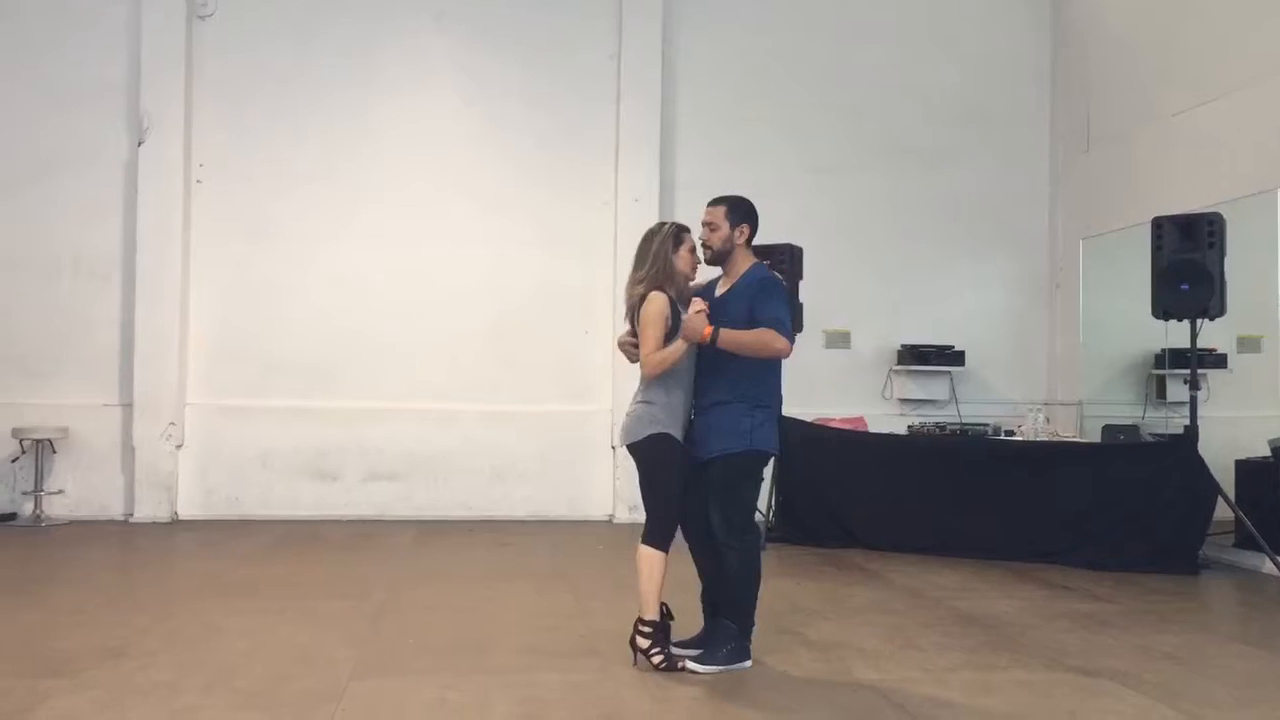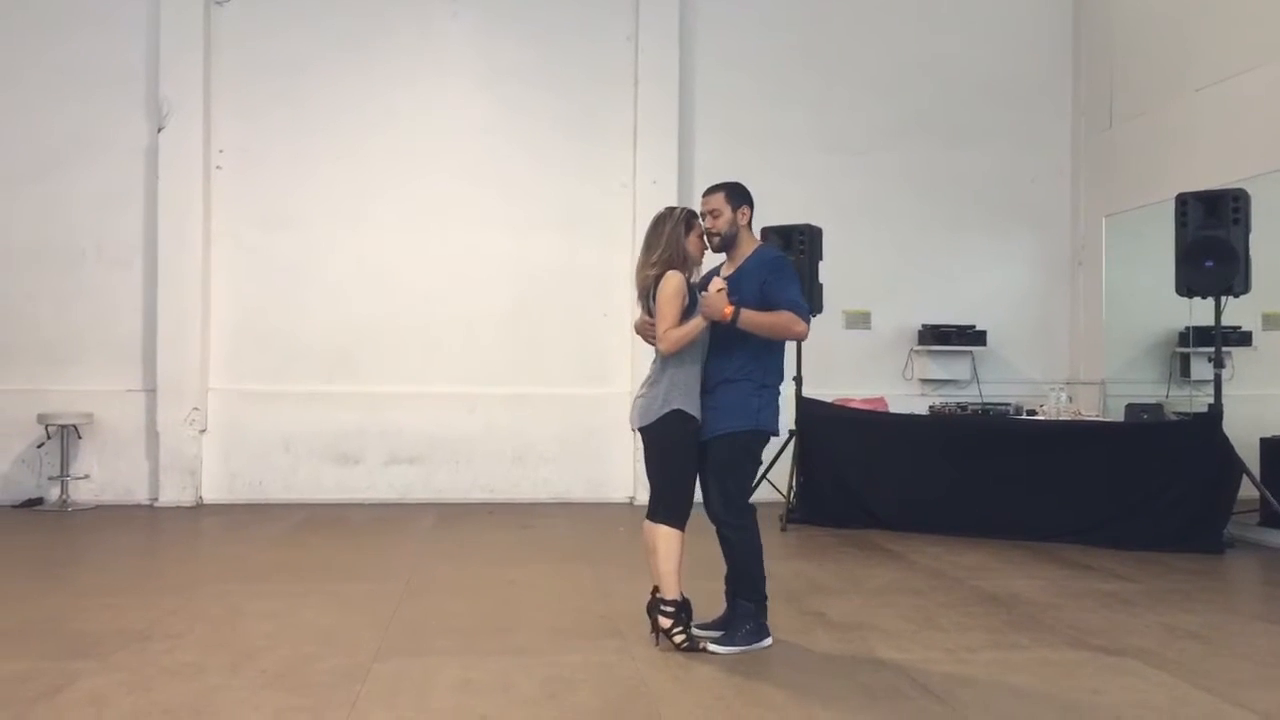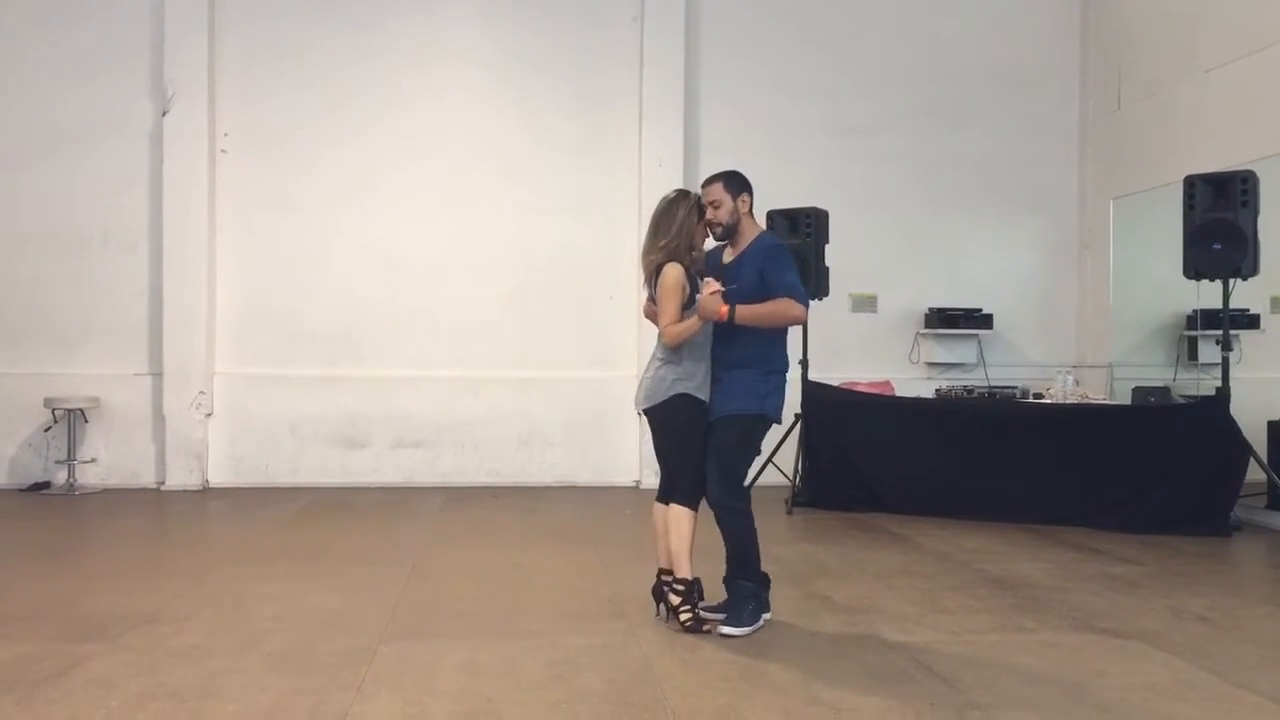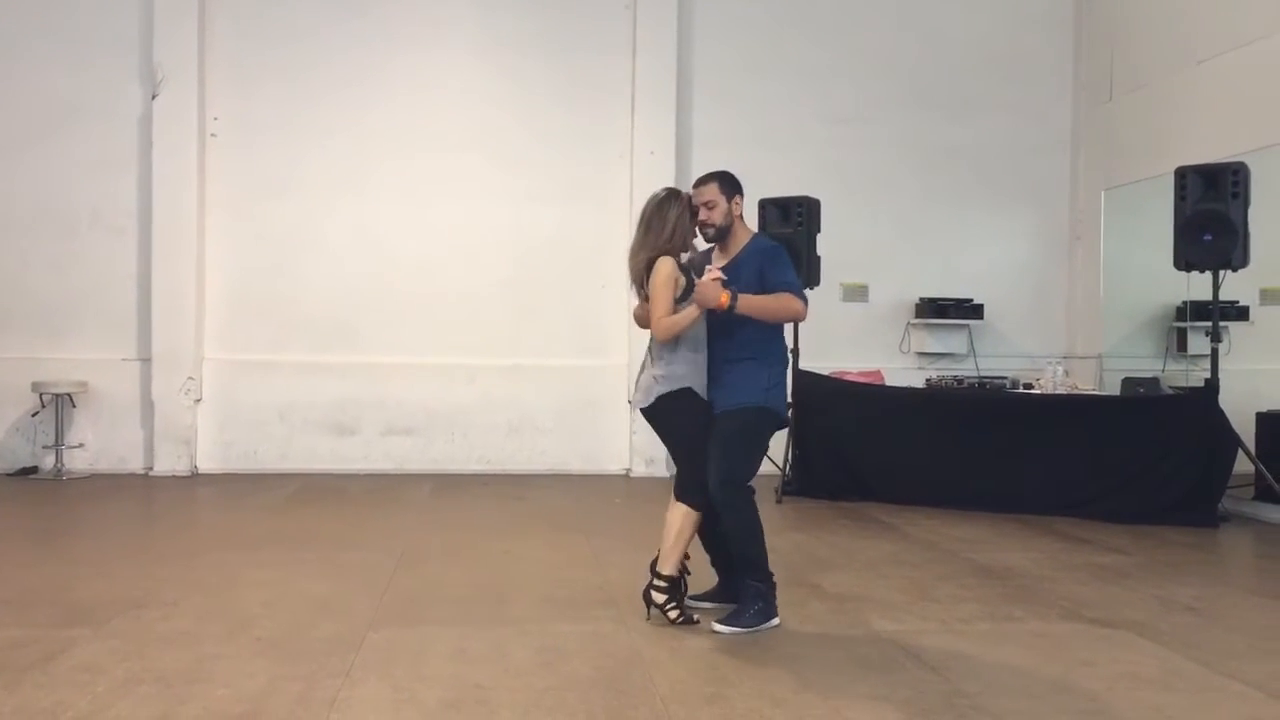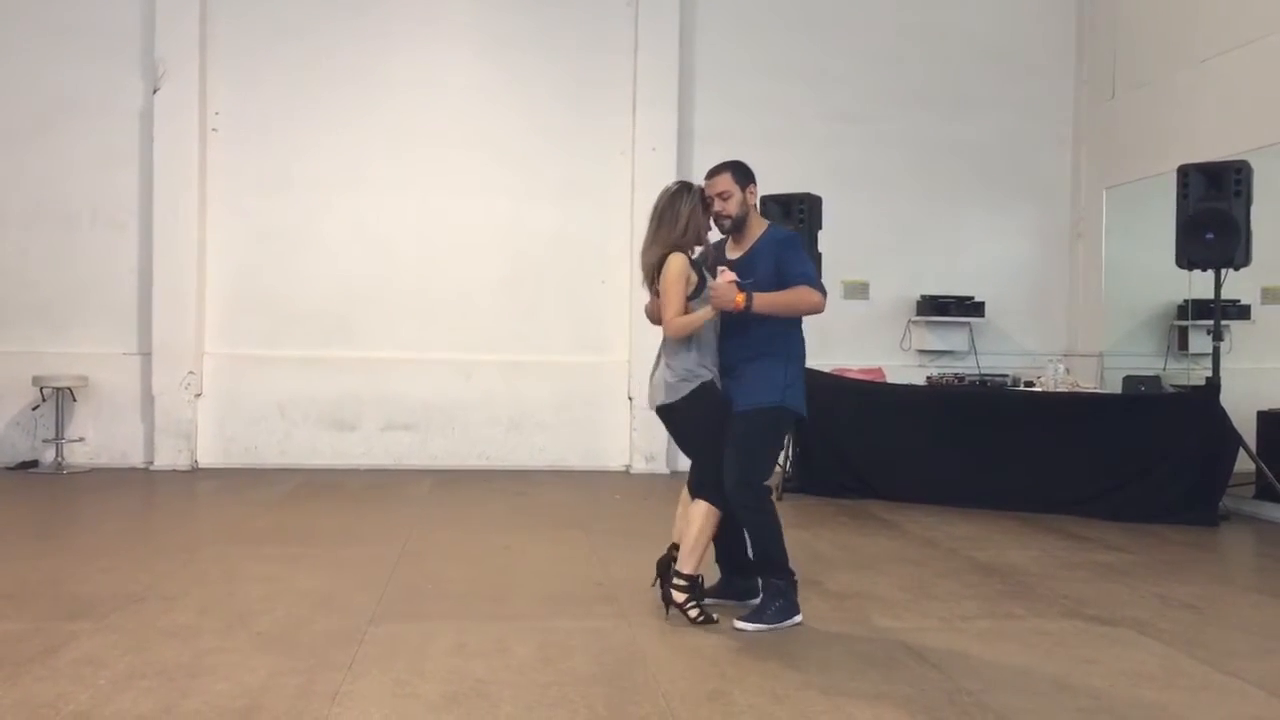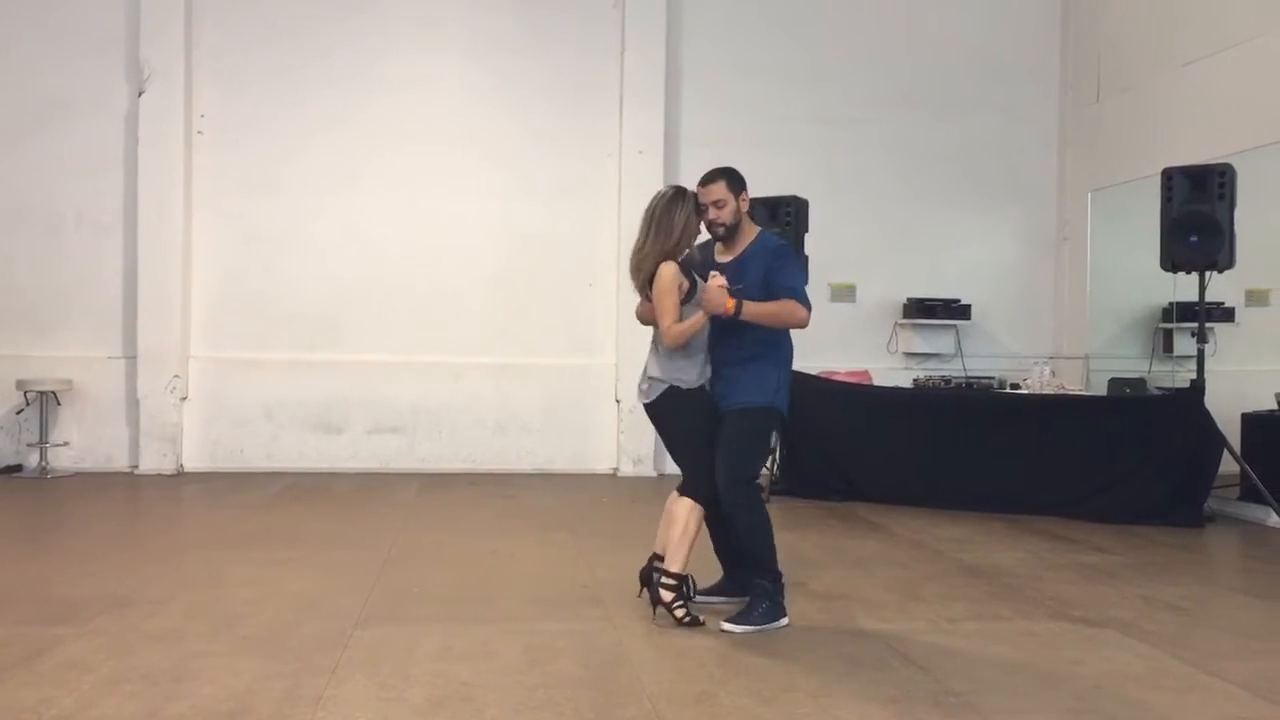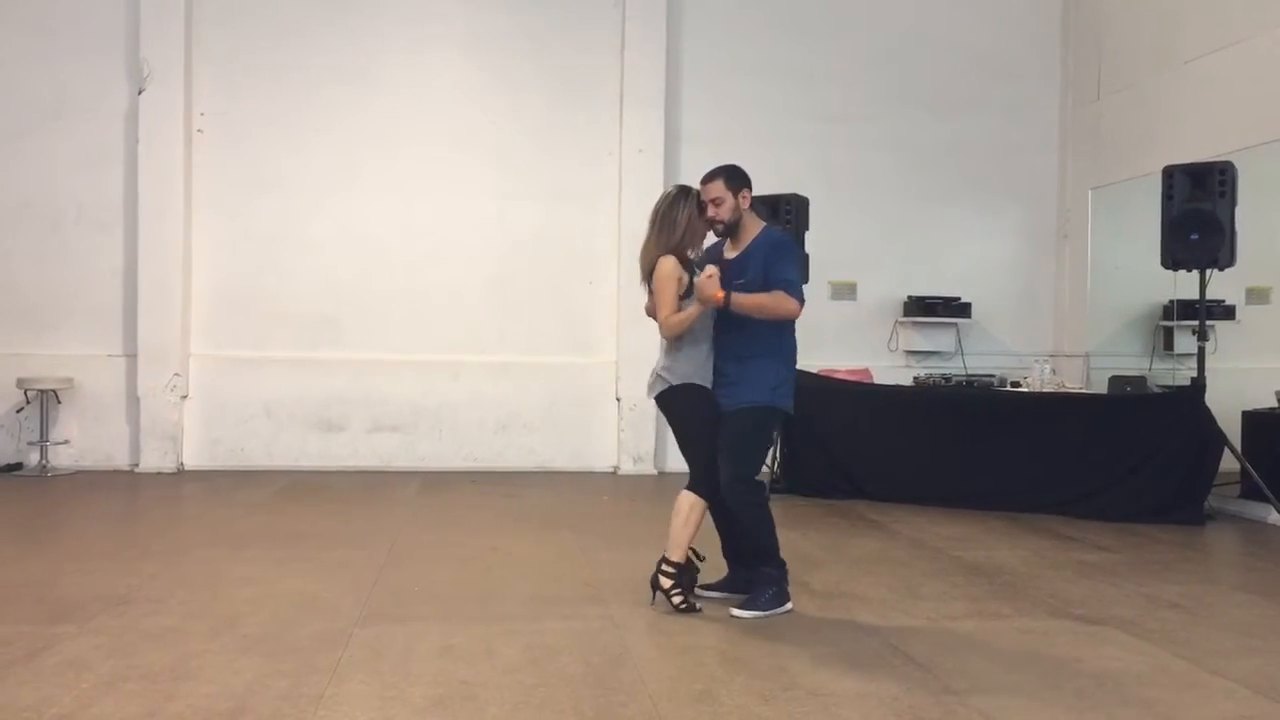
dt=0.7s
person 1, frame 1
left shoulder: (763, 285)
right shoulder: (709, 290)
left elbow: (780, 343)
right elbow: (672, 333)
left wrist: (709, 333)
right wrist: (634, 341)
left hip: (742, 433)
right hip: (706, 429)
left knee: (734, 532)
right knee: (695, 521)
left ankle: (735, 642)
right ankle: (714, 625)
person 1, frame 2
left shoulder: (772, 265)
right shoulder: (712, 278)
left elbow: (797, 325)
left wrist: (730, 312)
right wrist: (648, 325)
left hip: (745, 411)
right hip: (711, 409)
left knee: (731, 508)
right knee: (719, 509)
left ankle: (753, 620)
right ankle: (738, 610)
person 1, frame 3
left shoulder: (771, 252)
right shoulder: (712, 260)
left elbow: (795, 309)
left wrist: (725, 312)
left hip: (750, 393)
right hip: (717, 392)
left knee: (726, 489)
right knee: (718, 490)
left ankle: (751, 596)
right ankle: (744, 592)
person 1, frame 4
left shoulder: (766, 253)
right shoulder: (700, 264)
left elbow: (795, 306)
left wrist: (726, 299)
right wrist: (646, 312)
left hip: (753, 390)
right hip: (711, 391)
left knee: (727, 485)
left ankle: (760, 598)
right ankle: (732, 582)
person 1, frame 5
left shoulder: (782, 245)
right shoulder: (711, 254)
left elbow: (813, 298)
left wrist: (741, 299)
right wrist: (659, 308)
left hip: (766, 390)
right hip: (725, 386)
left knee: (745, 484)
left ankle: (781, 598)
right ankle: (737, 580)
person 1, frame 6
left shoulder: (775, 252)
right shoulder: (701, 257)
left elbow: (798, 313)
right elbow: (662, 305)
left wrist: (732, 305)
right wrist: (649, 309)
left hip: (758, 389)
right hip: (716, 388)
left knee: (736, 482)
right knee: (709, 482)
left ankle: (769, 599)
right ankle: (737, 577)
person 1, frame 7
left shoulder: (777, 246)
right shoulder: (713, 255)
left elbow: (789, 305)
left wrist: (723, 297)
left hip: (761, 389)
right hip: (722, 387)
left knee: (739, 481)
right knee: (719, 480)
left ankle: (774, 584)
right ankle: (744, 574)
person 2, frame 1
left shoulder: (678, 297)
right shoulder: (657, 299)
right elbow: (649, 365)
right wrist: (690, 334)
left hip: (668, 427)
right hip: (656, 428)
left knee: (663, 522)
right knee: (662, 526)
left ankle: (652, 613)
right ankle: (648, 630)
person 2, frame 2
left shoulder: (673, 282)
right shoulder: (673, 279)
right elbow: (667, 340)
right wrist: (708, 314)
left hip: (663, 407)
right hip: (671, 408)
left knee: (661, 503)
right knee: (675, 506)
left ankle: (661, 597)
right ankle: (670, 609)
person 2, frame 3
left shoulder: (684, 267)
right shoulder: (674, 270)
left elbow: (652, 311)
right elbow: (670, 334)
right wrist: (706, 313)
left hip: (669, 391)
right hip: (678, 392)
left knee: (671, 485)
right knee: (688, 486)
left ankle: (667, 579)
right ankle: (681, 587)
person 2, frame 4
left shoulder: (670, 266)
right shoulder: (666, 265)
right elbow: (662, 329)
left wrist: (700, 296)
right wrist: (703, 303)
left hip: (672, 388)
right hip: (675, 389)
left knee: (689, 479)
right knee: (698, 485)
left ankle: (667, 566)
right ankle: (663, 584)
person 2, frame 5
left shoulder: (686, 261)
right shoulder: (678, 260)
right elbow: (673, 326)
right wrist: (718, 305)
left hip: (679, 384)
right hip: (691, 385)
left knee: (706, 472)
right knee: (718, 483)
left ankle: (674, 560)
right ankle: (683, 583)
person 2, frame 6
left shoulder: (674, 266)
right shoulder: (669, 268)
right elbow: (671, 335)
left wrist: (706, 299)
right wrist: (709, 308)
left hip: (667, 387)
right hip: (681, 389)
left knee: (694, 479)
right knee: (703, 484)
left ankle: (658, 567)
right ankle: (672, 584)
person 2, frame 7
left shoulder: (686, 263)
right shoulder: (669, 263)
right elbow: (668, 325)
right wrist: (704, 300)
left hip: (691, 382)
right hip: (686, 384)
left knee: (704, 473)
right knee: (707, 477)
left ankle: (677, 558)
right ankle: (670, 570)
